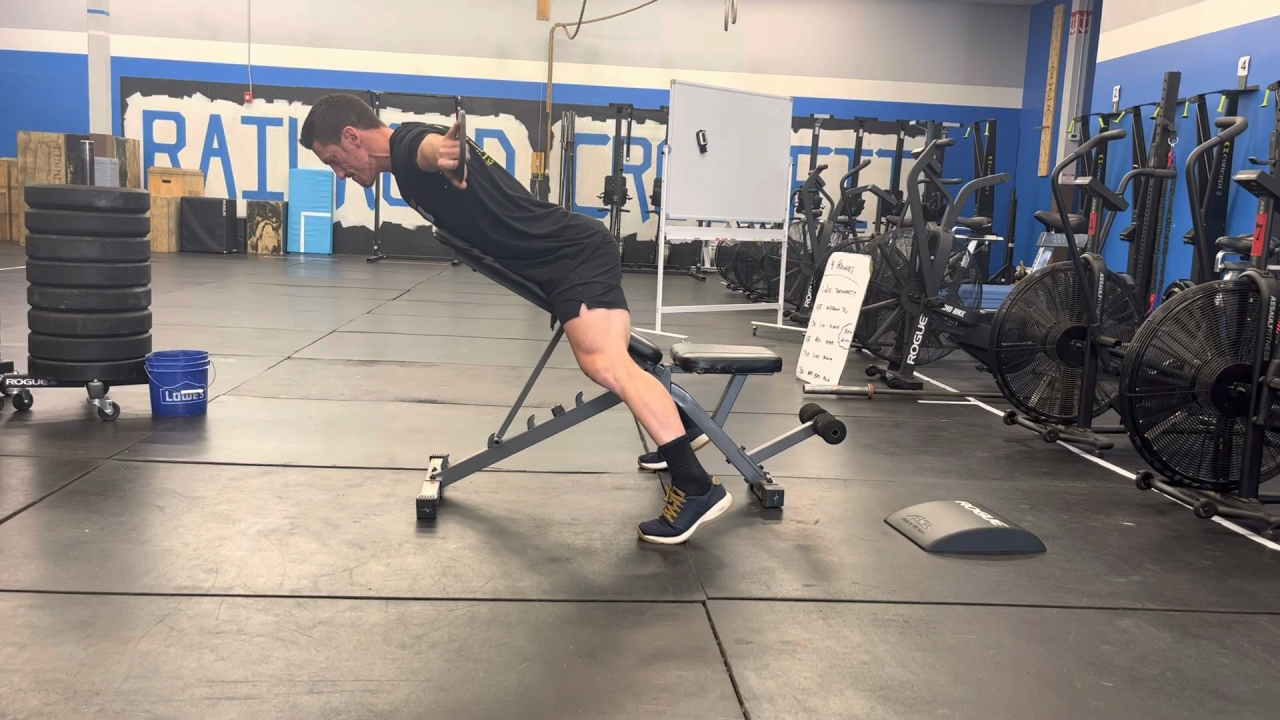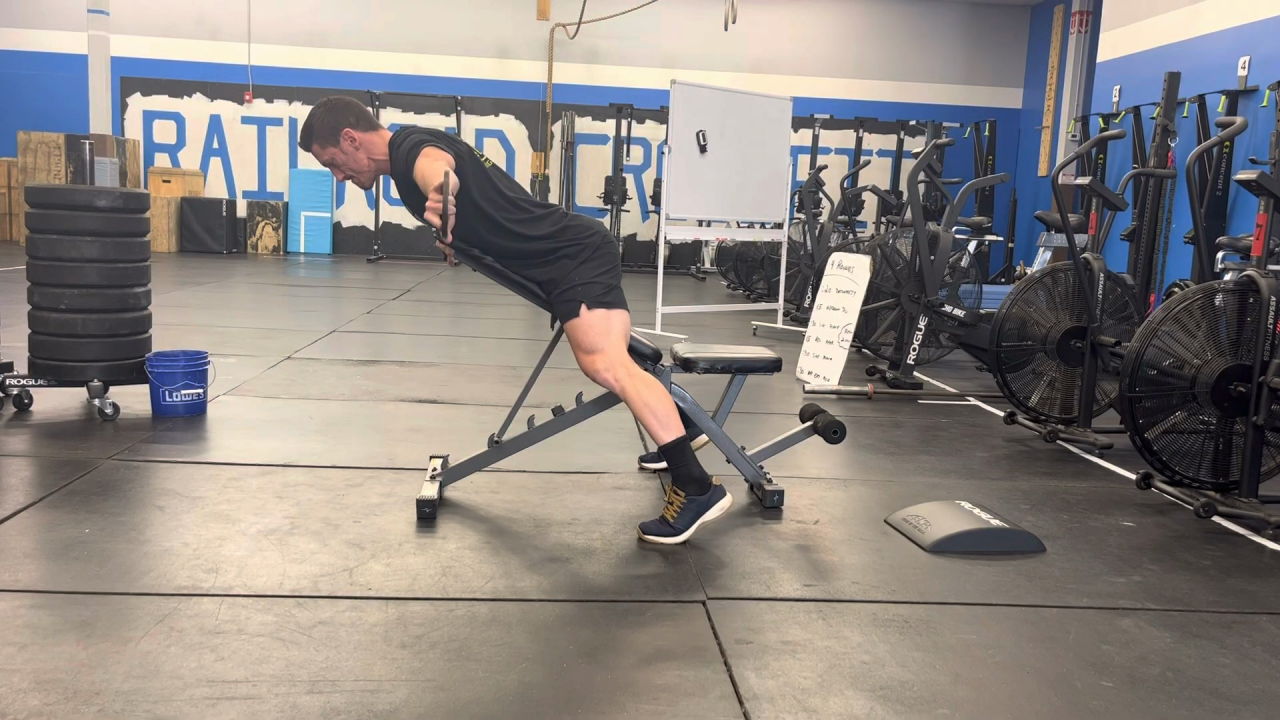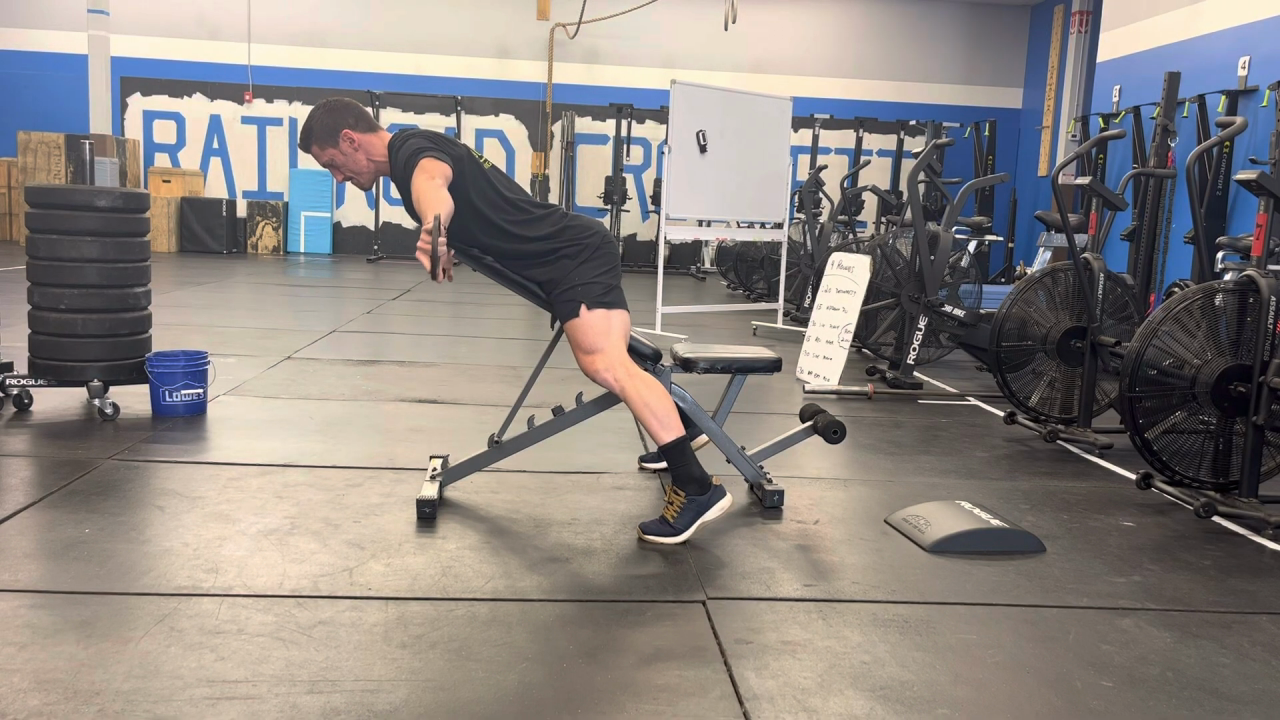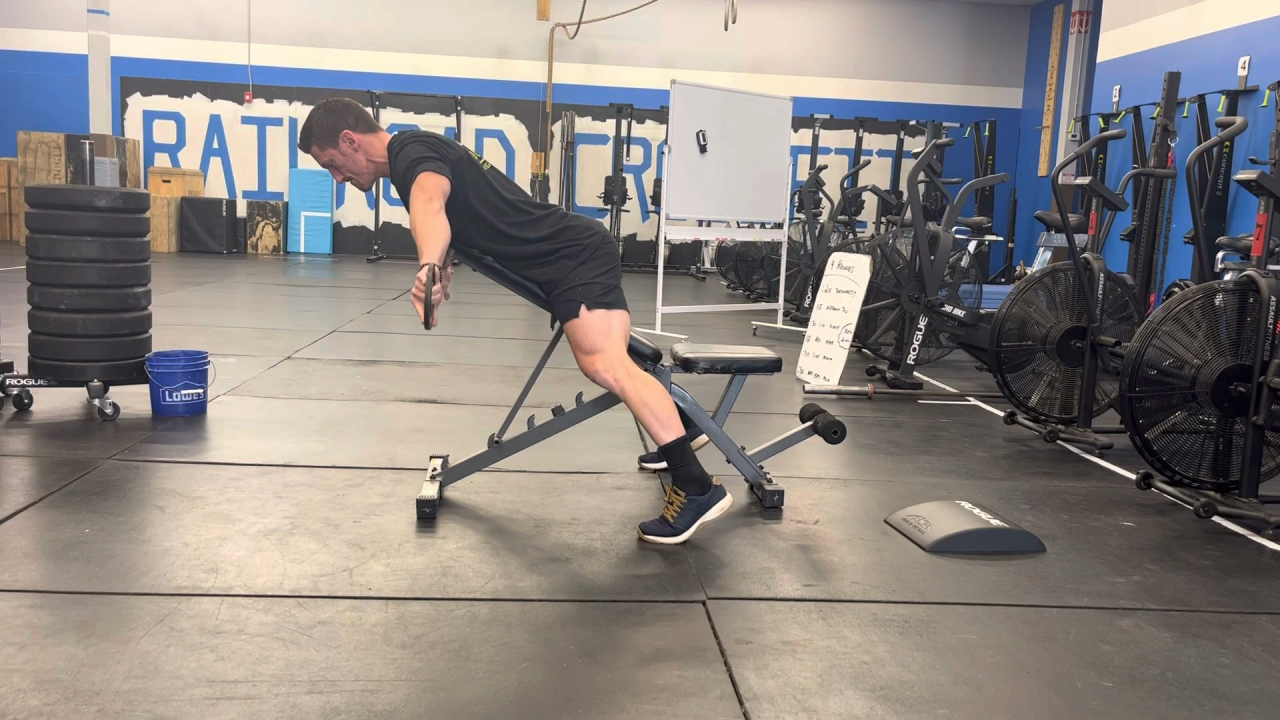
dt=0.5s
person 1, frame 1
left shoulder: (408, 145)
right shoulder: (409, 156)
left elbow: (432, 146)
left wrist: (446, 152)
left hip: (573, 254)
right hip: (569, 252)
left knee: (604, 363)
right knee: (608, 354)
left ankle: (696, 487)
right ankle: (682, 425)
person 1, frame 2
left shoulder: (410, 147)
right shoulder: (412, 148)
left elbow: (434, 164)
left wrist: (440, 190)
right wrist: (450, 233)
left hip: (575, 254)
right hip: (570, 252)
left knee: (604, 363)
right knee: (609, 355)
left ankle: (696, 487)
right ankle: (681, 426)
person 1, frame 3
left shoulder: (410, 149)
right shoulder: (414, 149)
left elbow: (431, 183)
left wrist: (432, 228)
right wrist: (445, 244)
left hip: (574, 253)
right hip: (570, 251)
left knee: (603, 363)
right knee: (609, 356)
left ankle: (696, 487)
right ankle: (682, 427)
person 1, frame 4
left shoulder: (410, 152)
right shoulder: (415, 151)
left elbow: (429, 204)
left wrist: (428, 267)
right wrist: (441, 266)
left hip: (575, 255)
right hip: (570, 252)
left knee: (604, 364)
right knee: (607, 355)
left ankle: (696, 487)
right ankle: (680, 428)
